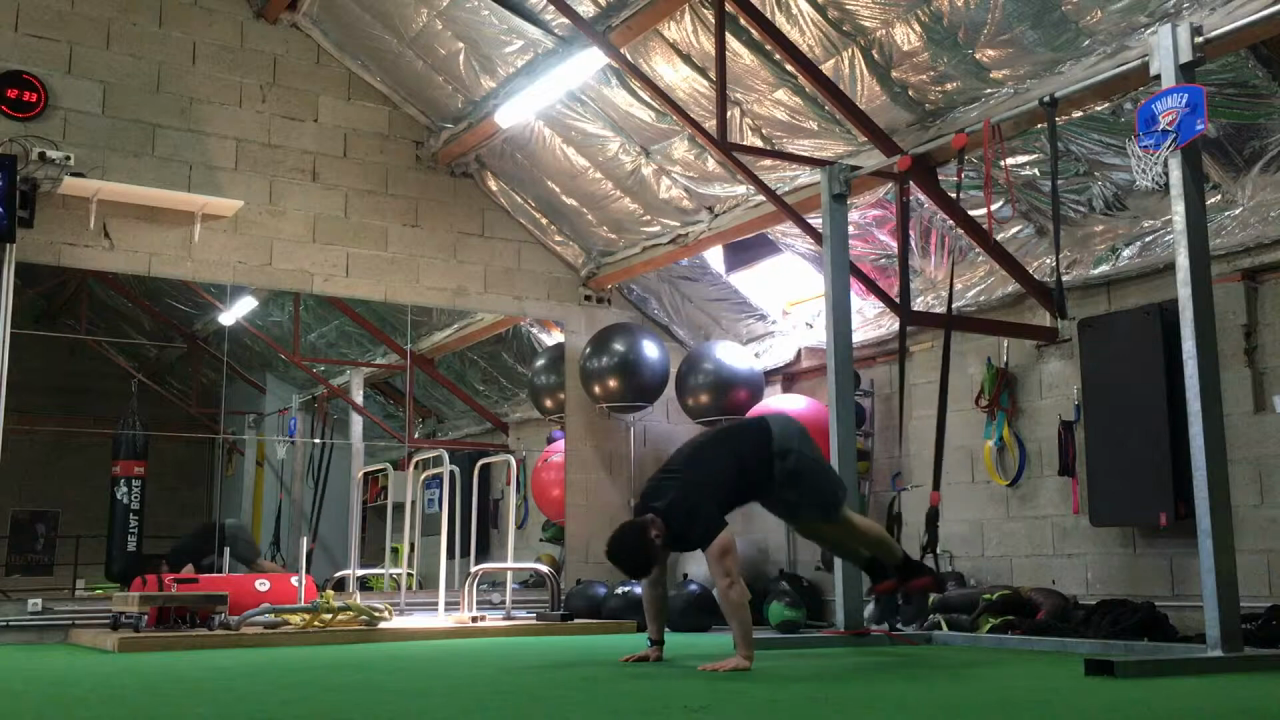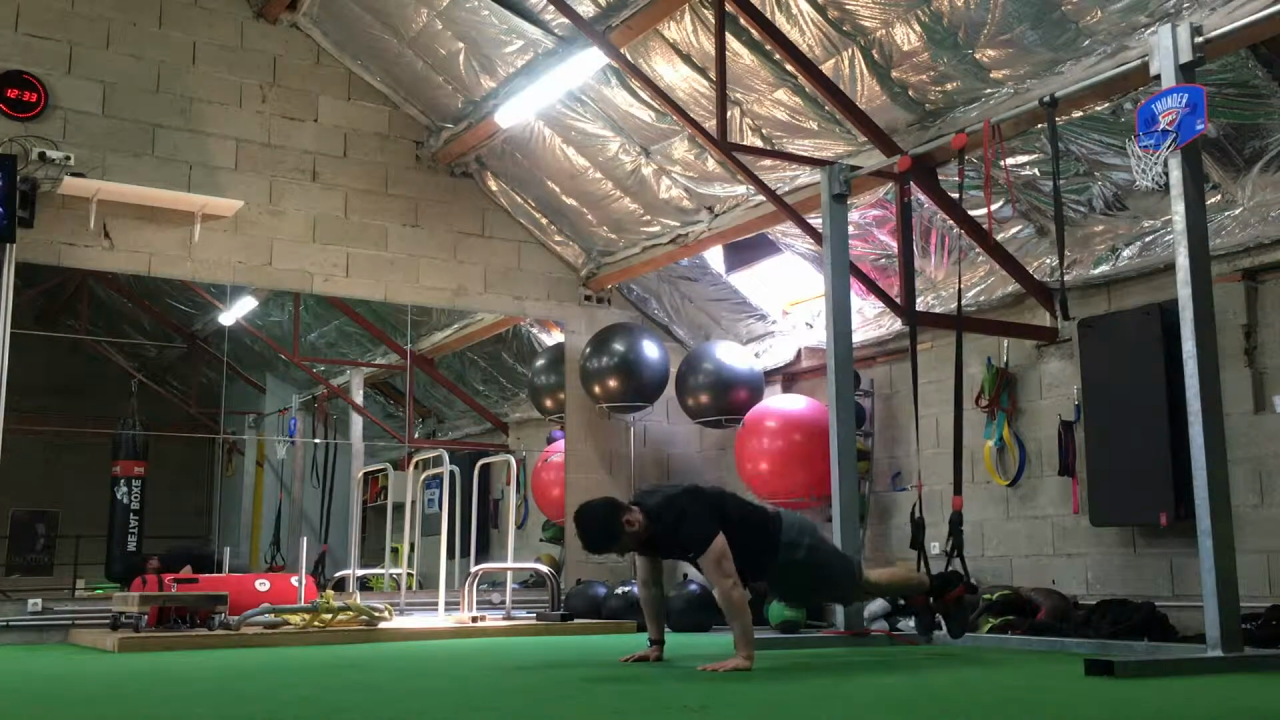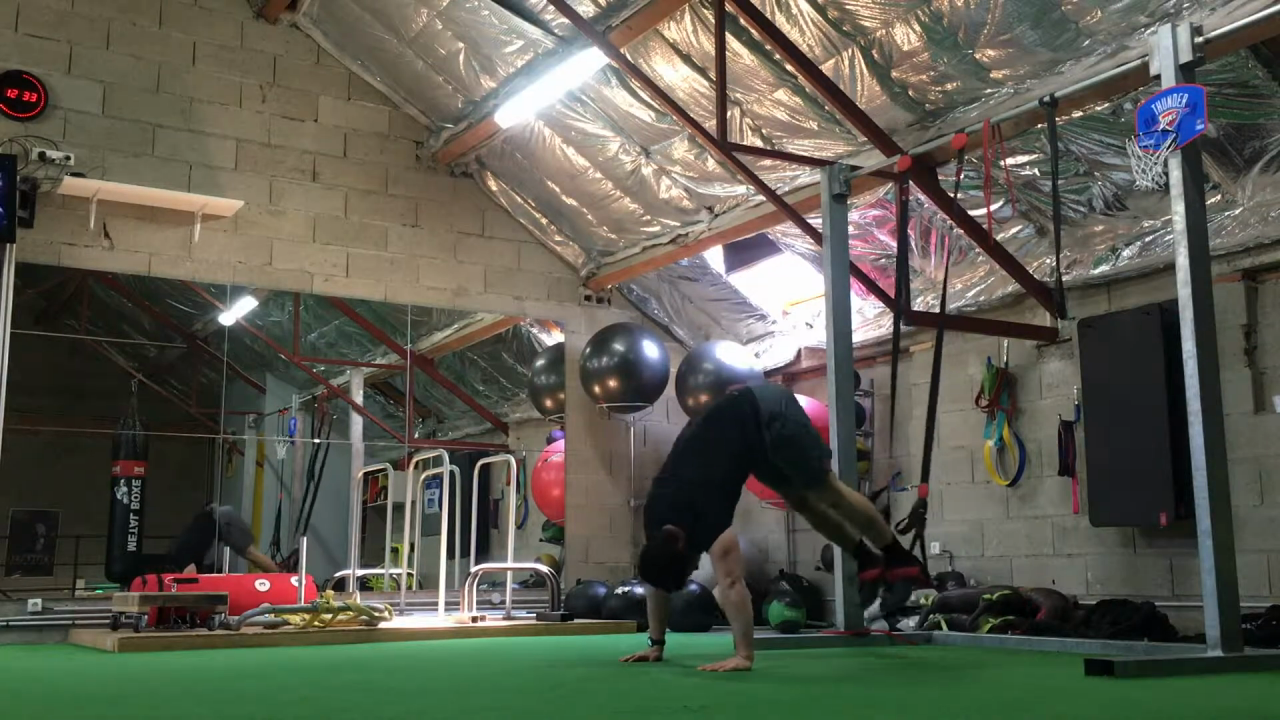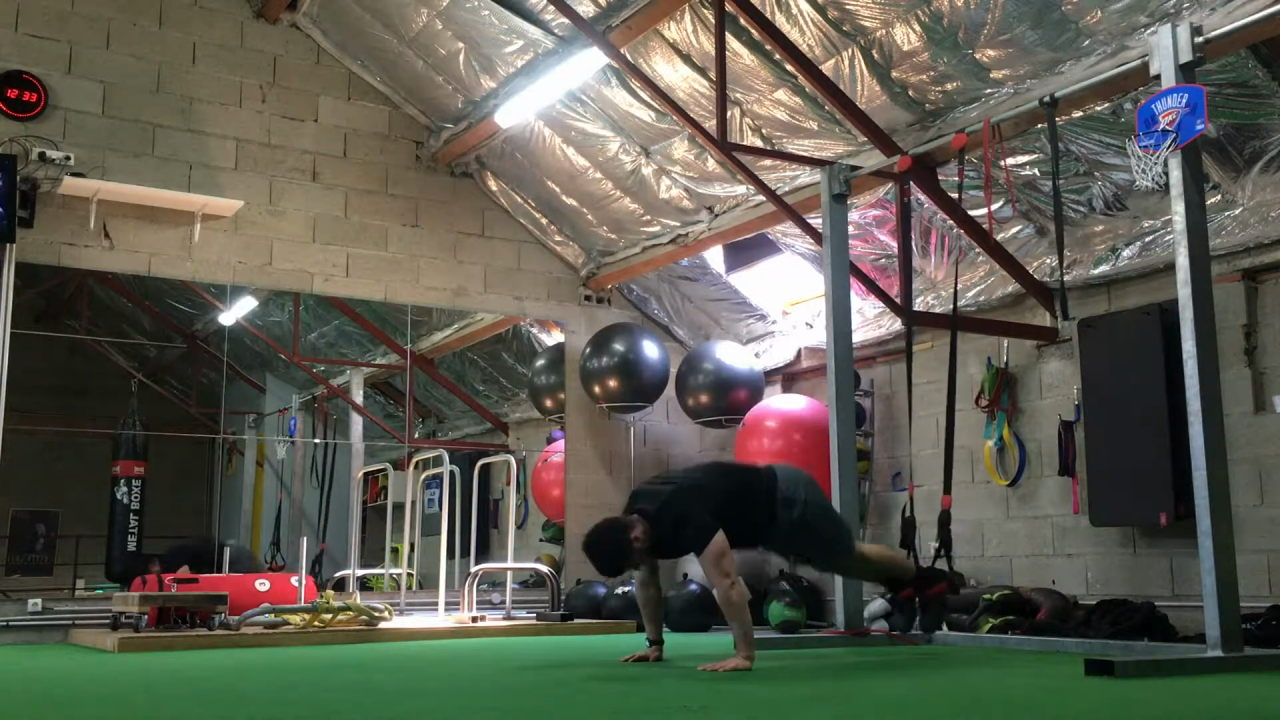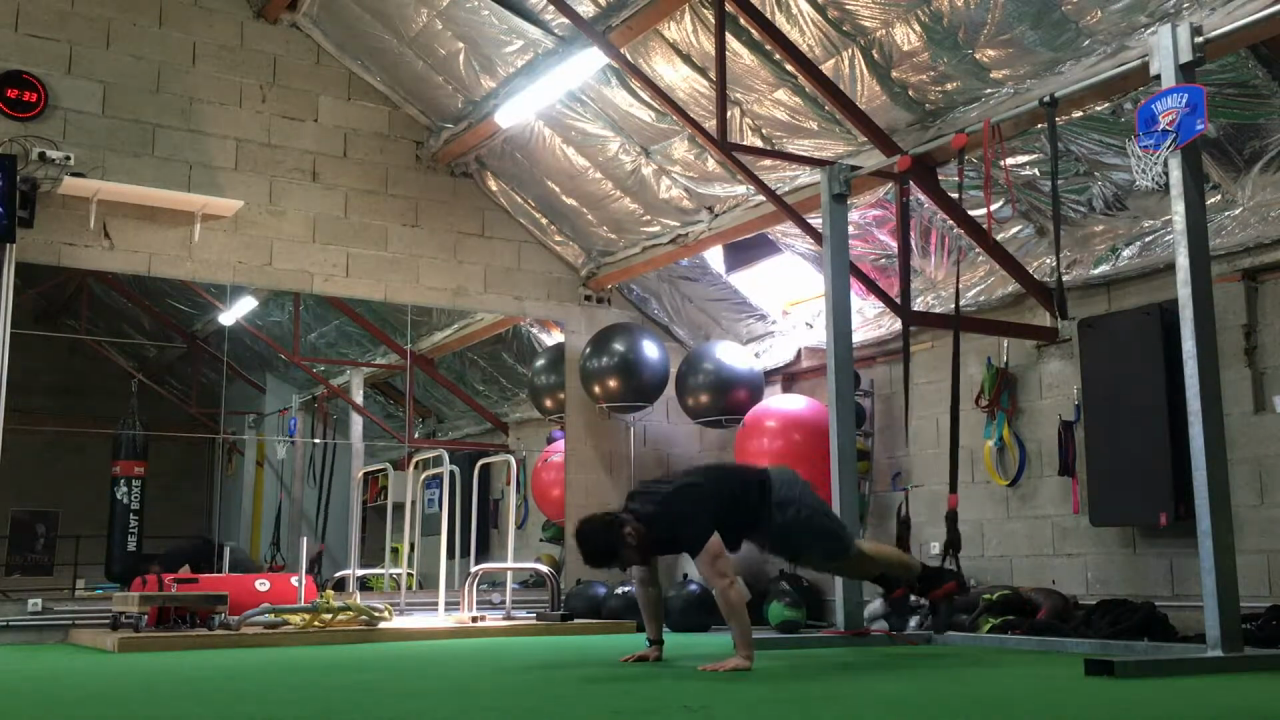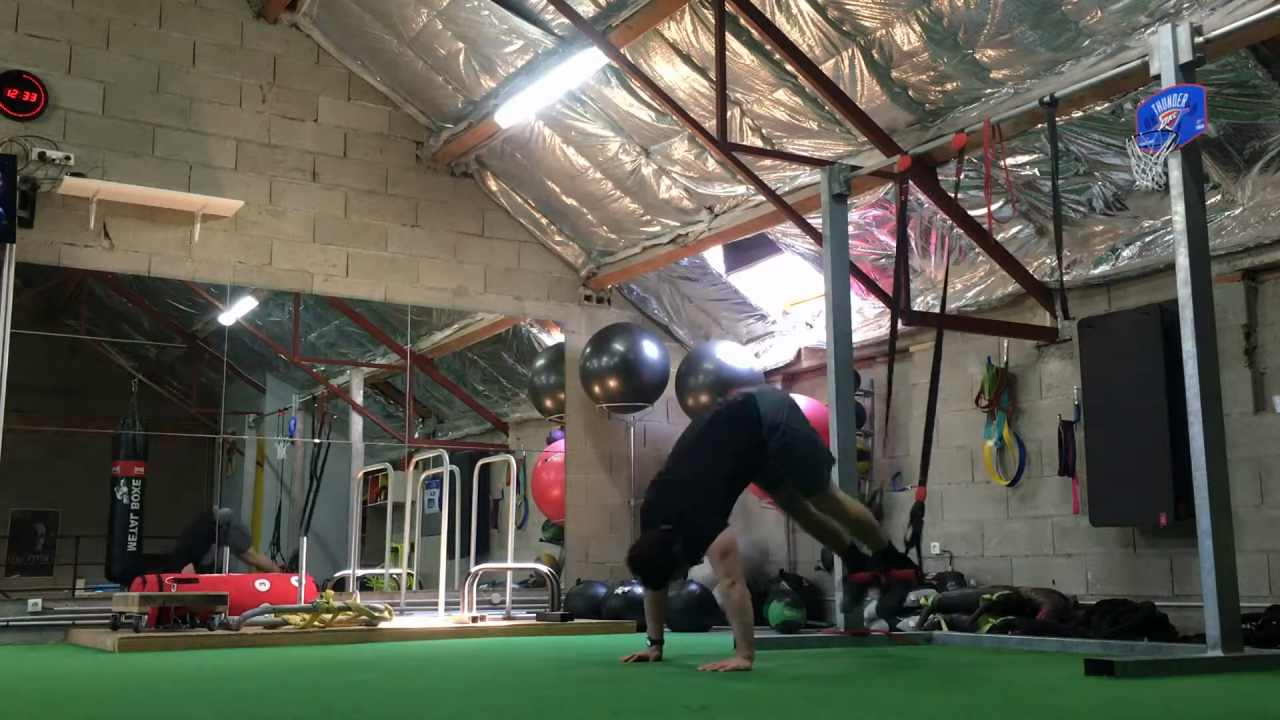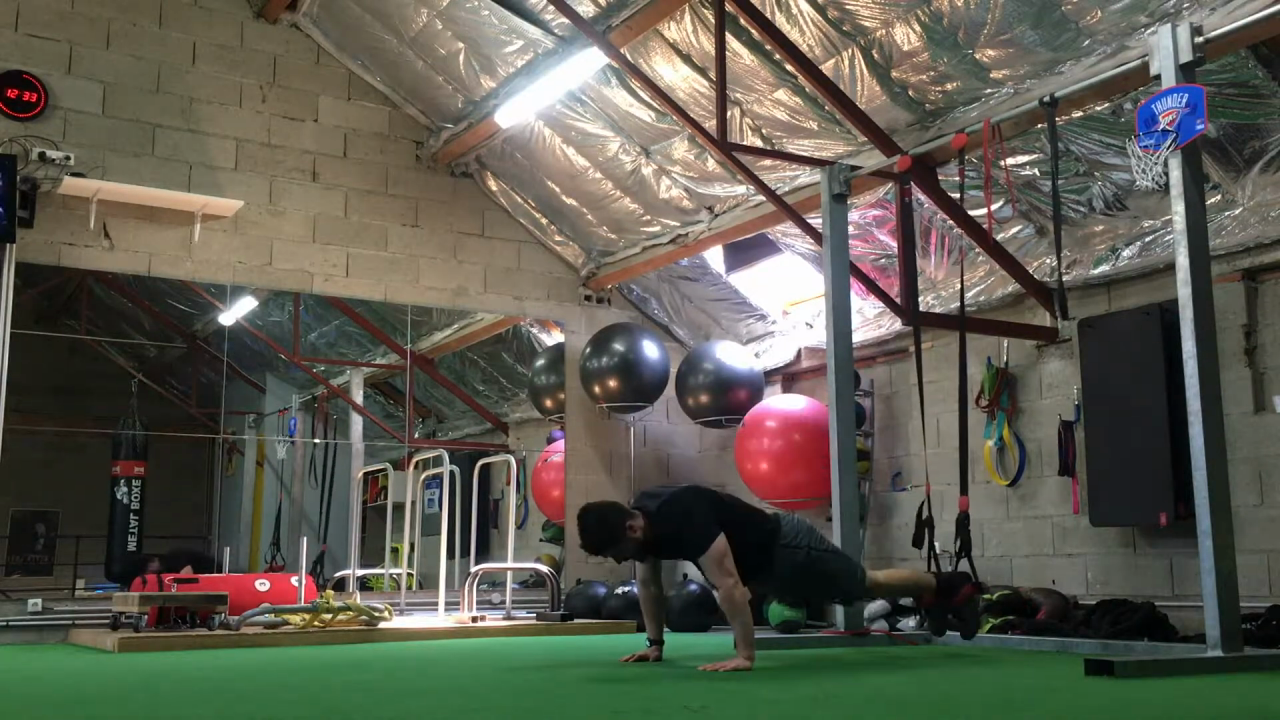
dt=0.7s
person 1, frame 1
left shoulder: (693, 510)
right shoulder: (648, 514)
left elbow: (728, 581)
right elbow: (654, 582)
left wrist: (743, 656)
right wrist: (655, 644)
left hip: (779, 443)
right hip: (762, 455)
left knee: (835, 518)
right knee: (808, 524)
left ankle: (908, 569)
right ankle: (881, 572)
person 1, frame 2
left shoulder: (683, 513)
right shoulder: (643, 517)
left elbow: (727, 583)
right elbow: (649, 584)
left wrist: (744, 655)
right wrist: (656, 644)
left hip: (786, 543)
right hip: (769, 558)
left knee: (858, 583)
right knee: (850, 586)
left ankle: (943, 586)
right ankle: (918, 593)
person 1, frame 3
left shoulder: (700, 510)
right shoulder: (658, 515)
left elbow: (729, 582)
right elbow: (657, 582)
left wrist: (744, 655)
right wrist: (656, 644)
left hip: (766, 410)
right hip: (742, 413)
left knee: (826, 493)
right knee: (799, 501)
left ankle: (898, 558)
right ankle: (868, 561)
person 1, frame 4
left shoulder: (682, 515)
right shoulder: (636, 521)
left elbow: (727, 582)
right elbow: (646, 582)
left wrist: (744, 653)
right wrist: (654, 643)
left hip: (787, 498)
right hip: (766, 514)
left knee: (848, 555)
right knee: (834, 561)
left ankle: (927, 580)
right ankle: (901, 584)
person 1, frame 5
left shoulder: (677, 515)
right shoulder: (632, 517)
left elbow: (724, 582)
right elbow: (646, 580)
left wrist: (743, 654)
right wrist: (655, 643)
left hip: (778, 498)
right hip: (759, 512)
left knee: (845, 552)
right knee: (816, 557)
left ankle: (934, 578)
right ankle: (892, 583)
person 1, frame 6
left shoulder: (698, 514)
right shoulder: (655, 515)
left elbow: (730, 582)
right elbow: (655, 582)
left wrist: (744, 656)
right wrist: (655, 644)
left hip: (770, 416)
right hip: (747, 420)
left knee: (825, 499)
right knee: (792, 504)
left ankle: (891, 561)
right ankle: (858, 561)
person 1, frame 7
left shoulder: (684, 513)
right shoulder: (642, 515)
left elbow: (728, 583)
right elbow: (648, 584)
left wrist: (745, 655)
right wrist: (655, 644)
left hip: (785, 546)
right hip: (765, 564)
left knee: (862, 586)
right knee: (858, 586)
left ankle: (951, 586)
right ankle: (927, 594)
